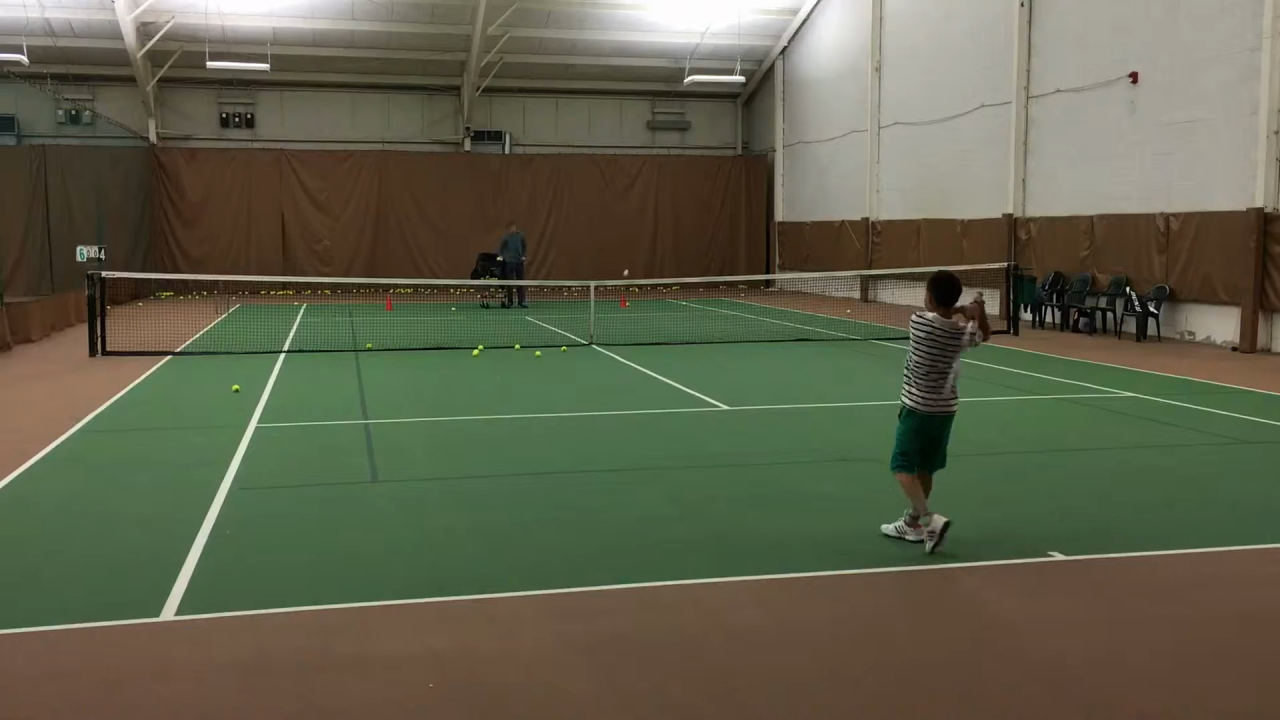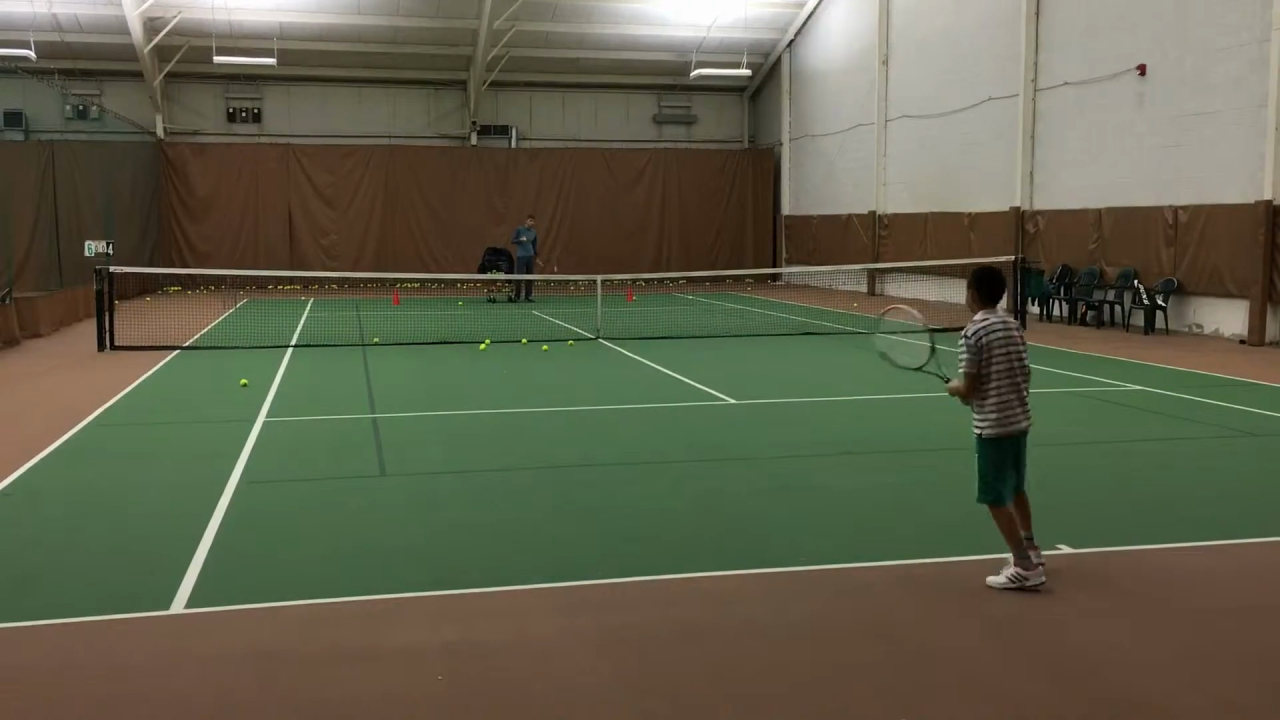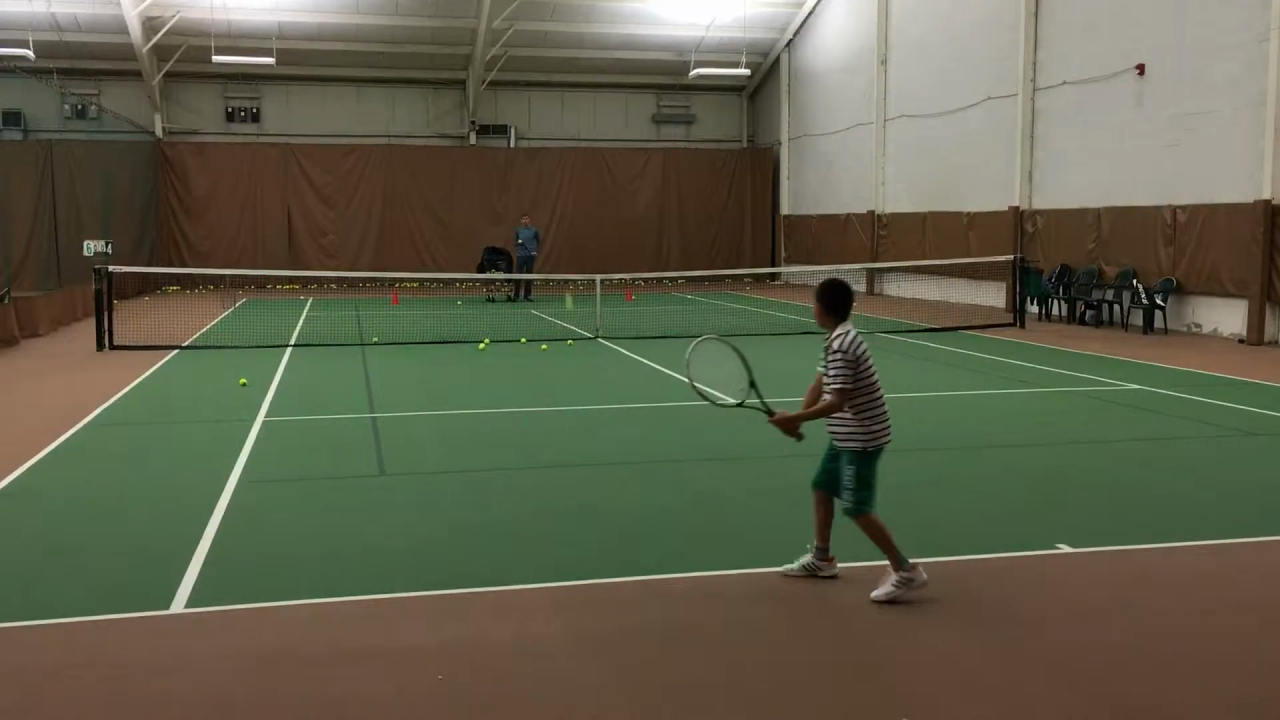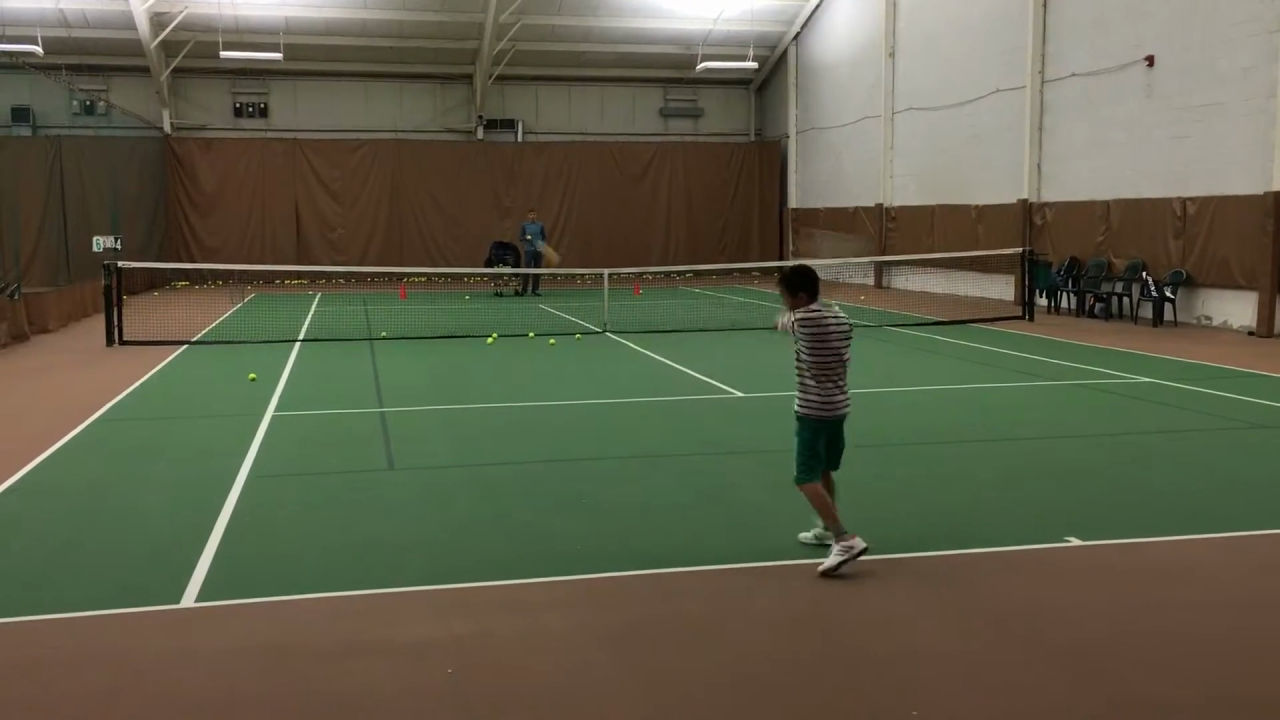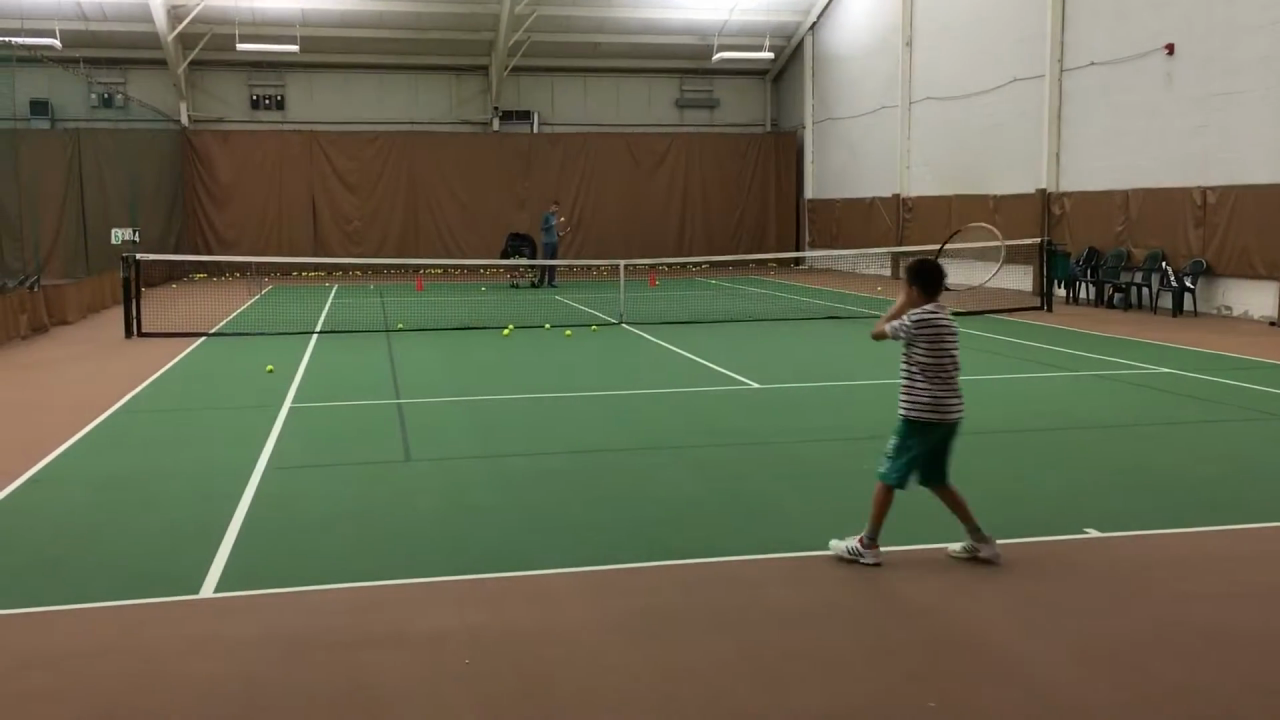
dt=1s
person 1, frame 1
left shoulder: (918, 321)
right shoulder: (965, 333)
right elbow: (985, 335)
left wrist: (964, 313)
right wrist: (978, 314)
left hip: (917, 406)
right hip: (945, 409)
left knee: (903, 467)
right knee: (925, 469)
left ankle: (932, 519)
right ankle: (912, 522)
person 1, frame 2
left shoulder: (973, 333)
right shoulder: (1013, 326)
left elbow: (969, 386)
right elbow: (1025, 376)
left wrist: (957, 390)
left hip: (994, 426)
right hip: (1019, 421)
left knee: (995, 498)
right knee: (1014, 488)
left ankle: (1026, 567)
right ankle: (1030, 549)
person 1, frame 3
left shoulder: (840, 347)
right shoulder: (837, 339)
left elbow: (836, 402)
right elbow: (821, 384)
left wrist: (794, 418)
right wrist: (798, 417)
left hip: (861, 437)
right hip: (845, 435)
left knee: (856, 508)
right knee: (822, 488)
left ankle: (905, 571)
right ankle: (820, 557)
person 1, frame 4
left shoulder: (802, 319)
right shoulder: (841, 319)
left elbow: (782, 322)
left hip: (814, 409)
right hip: (838, 406)
left knee: (806, 476)
right knee: (822, 469)
left ankle: (845, 539)
right ankle: (829, 529)
person 1, frame 5
left shoulder: (916, 320)
right shoulder: (945, 319)
left elbow: (877, 331)
left wrist: (899, 306)
left hip: (922, 415)
right hip: (948, 412)
left knee: (888, 477)
right knee: (935, 480)
left ankle: (867, 545)
right ankle: (980, 540)
